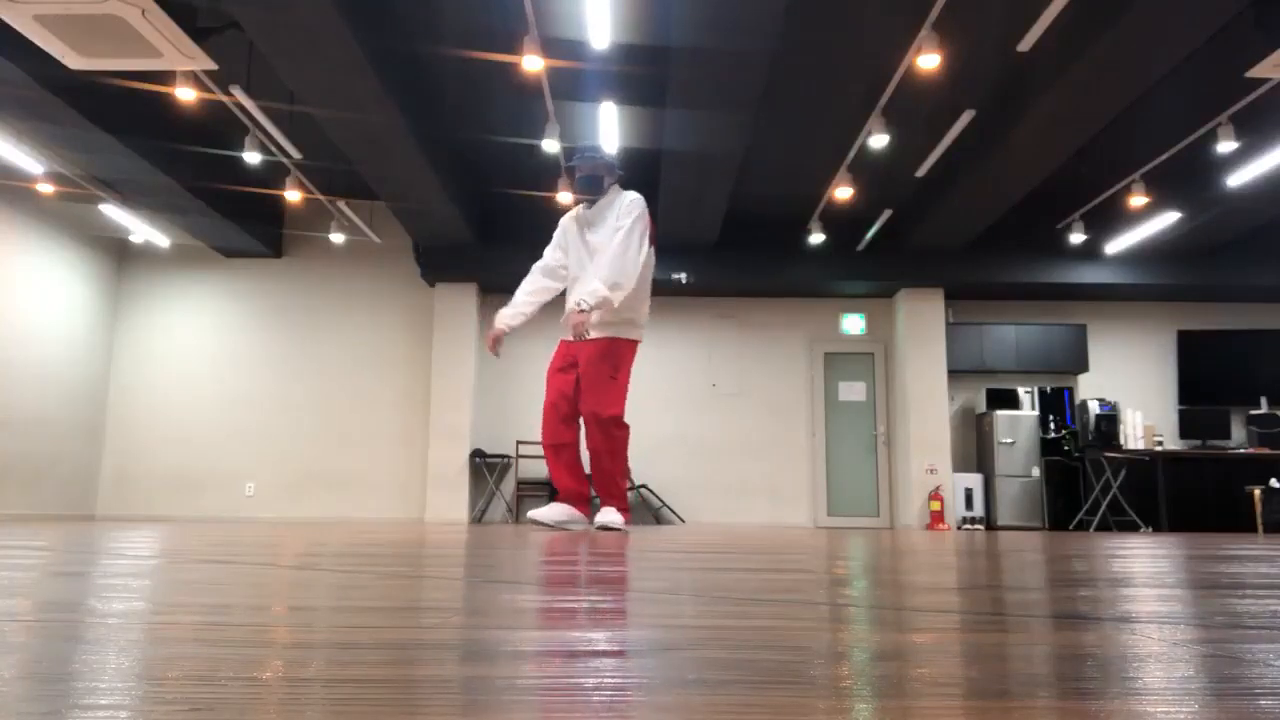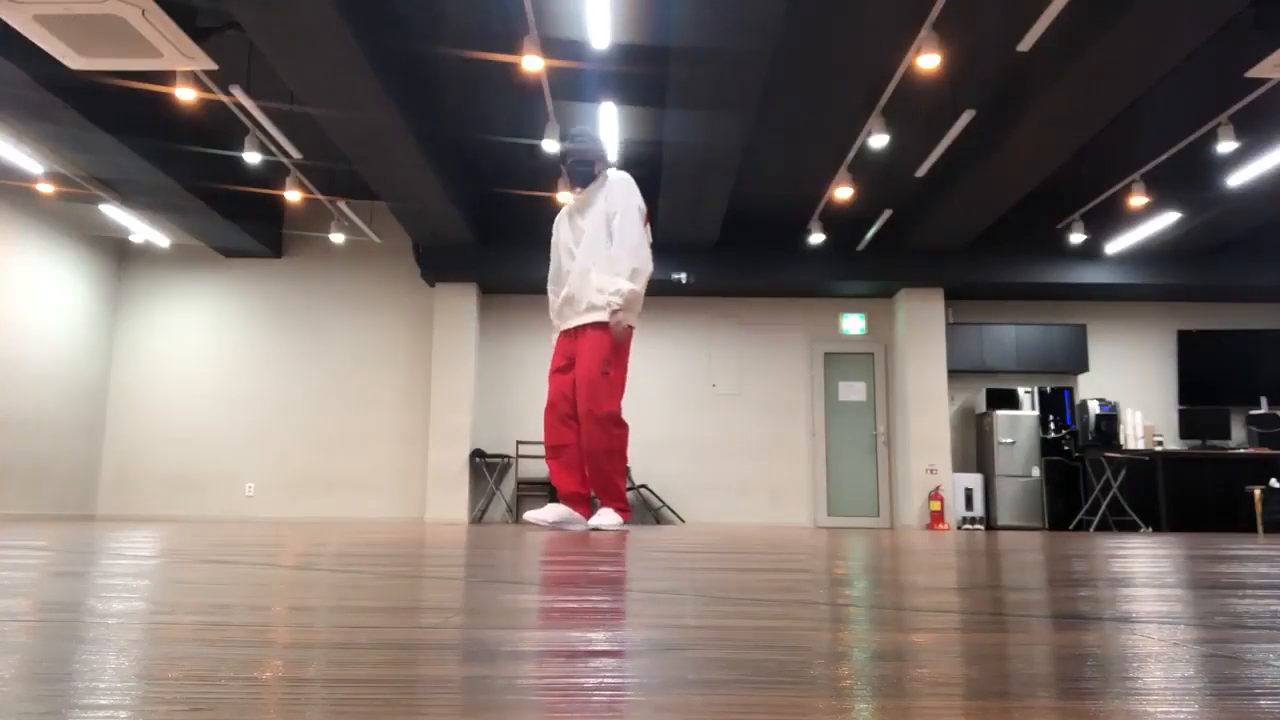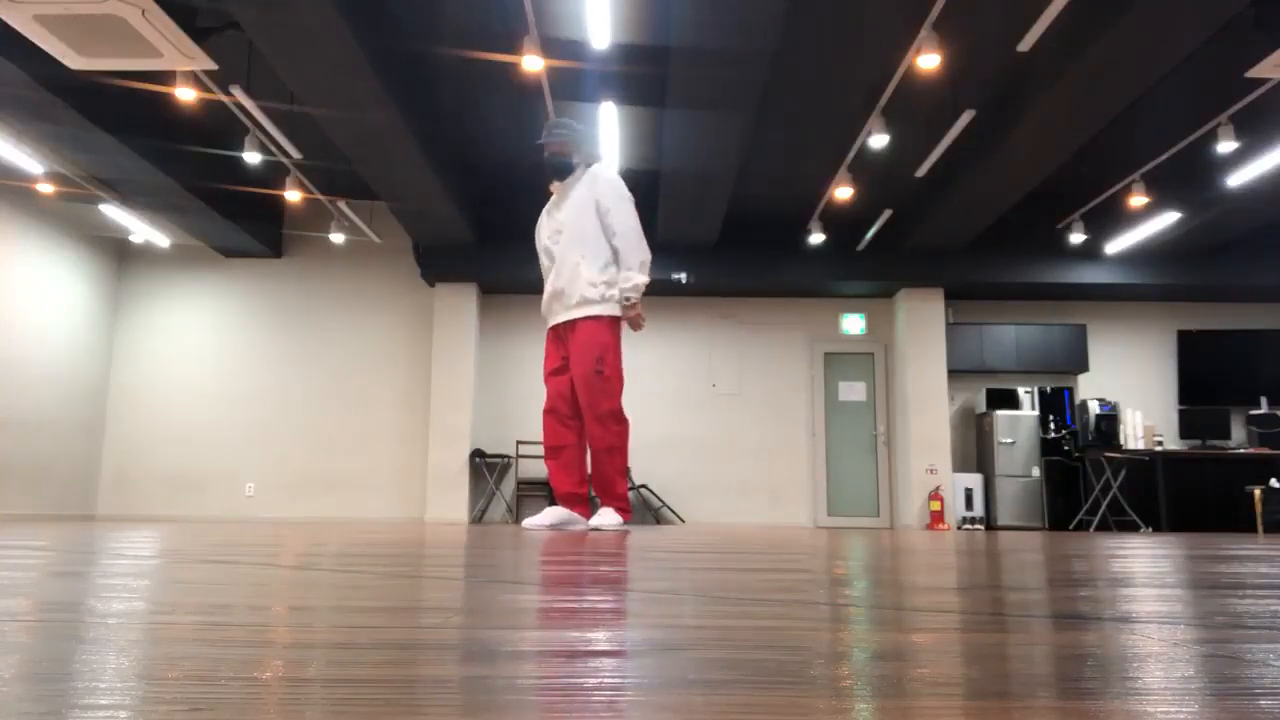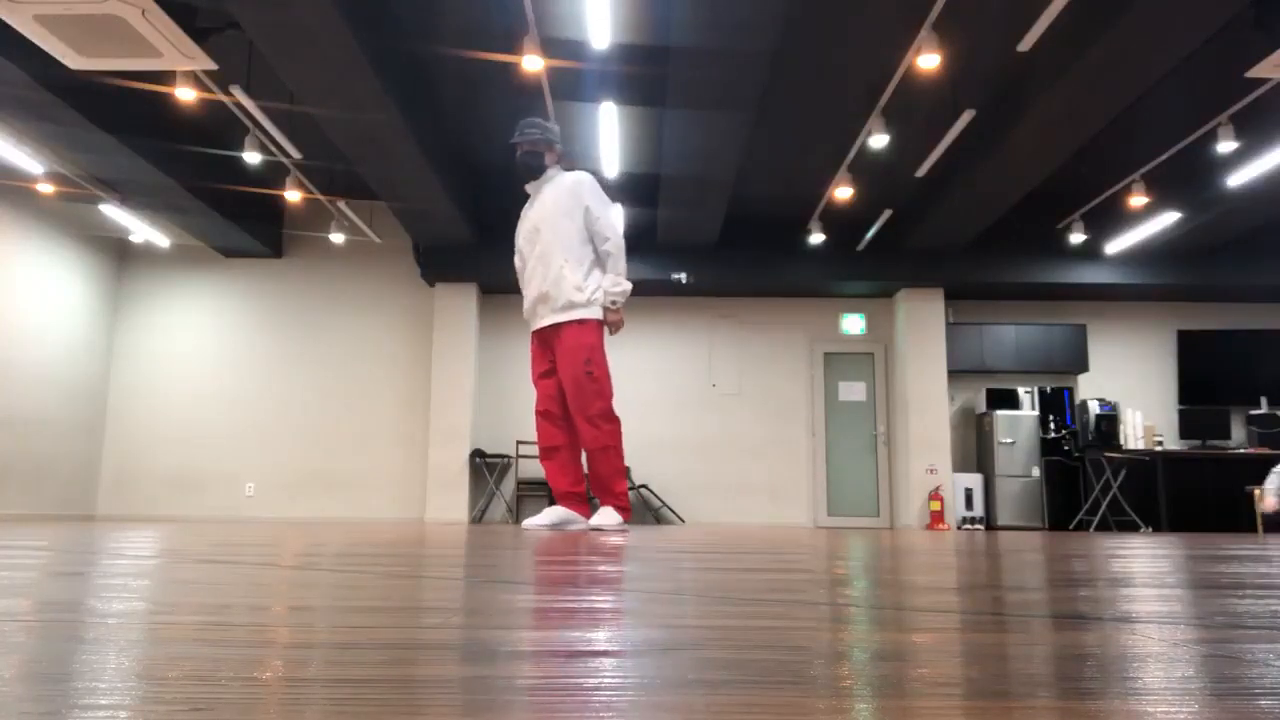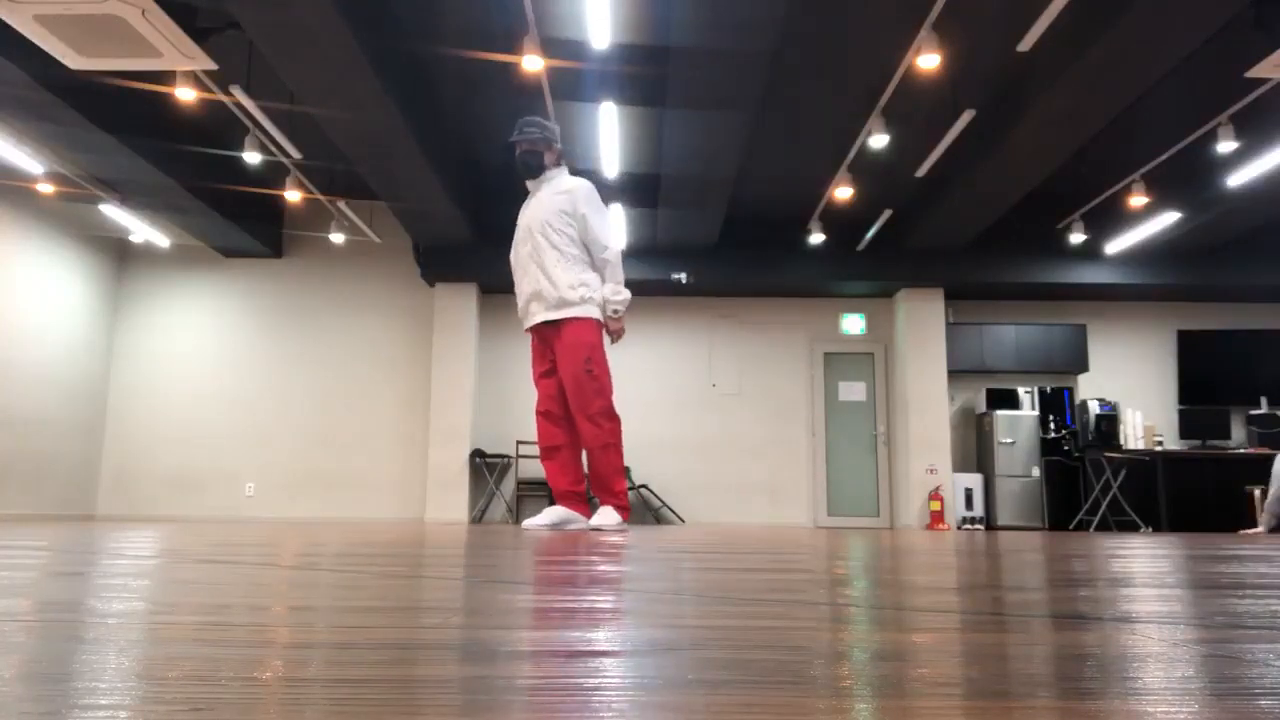
dt=0.5s
person 1, frame 1
left shoulder: (630, 205)
right shoulder: (570, 221)
left elbow: (619, 264)
right elbow: (545, 275)
left wrist: (586, 304)
right wrist: (506, 318)
left hip: (614, 330)
right hip: (574, 333)
left knee: (601, 414)
right knee: (557, 416)
left ankle: (613, 506)
right ankle: (571, 502)
person 1, frame 2
left shoulder: (619, 185)
right shoulder: (565, 216)
left elbow: (631, 250)
left wrist: (619, 304)
right wrist: (559, 326)
left hip: (607, 320)
right hip: (570, 324)
left knee: (598, 411)
right knee: (560, 414)
left ankle: (613, 506)
right ankle: (573, 503)
person 1, frame 3
left shoulder: (600, 180)
right shoulder: (550, 208)
left elbow: (628, 237)
left wrist: (630, 295)
right wrist: (554, 309)
left hip: (595, 311)
right hip: (558, 318)
left knee: (600, 408)
right knee: (559, 412)
left ankle: (614, 507)
right ankle: (571, 504)
person 1, frame 4
left shoulder: (577, 185)
right shoulder: (529, 208)
left elbow: (611, 241)
left wrist: (613, 299)
right wrist: (535, 311)
left hip: (578, 314)
right hip: (542, 322)
left knee: (592, 409)
right knee: (550, 413)
left ankle: (613, 505)
right ankle: (570, 503)
person 1, frame 5
left shoulder: (575, 189)
right shoulder: (529, 205)
left elbow: (605, 250)
left wrist: (615, 307)
right wrist: (529, 313)
left hip: (576, 314)
right hip: (541, 320)
left knee: (592, 408)
right knee: (551, 412)
left ankle: (613, 505)
right ankle: (570, 504)
